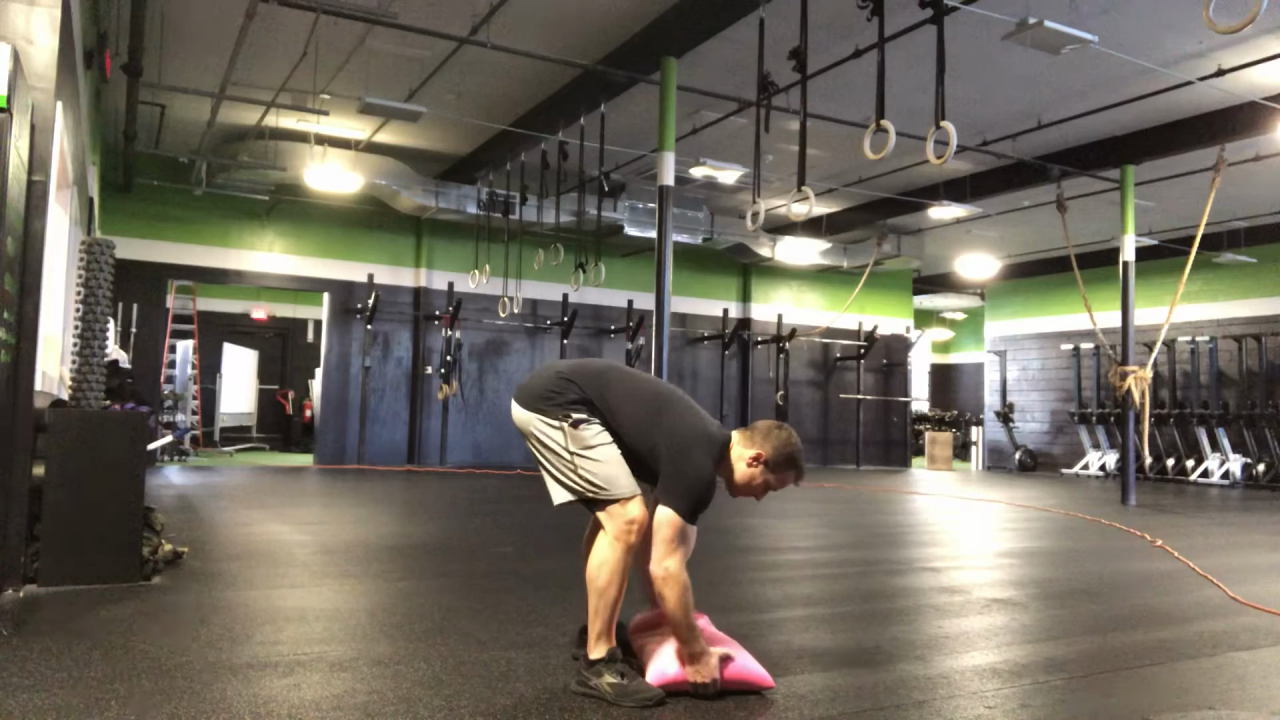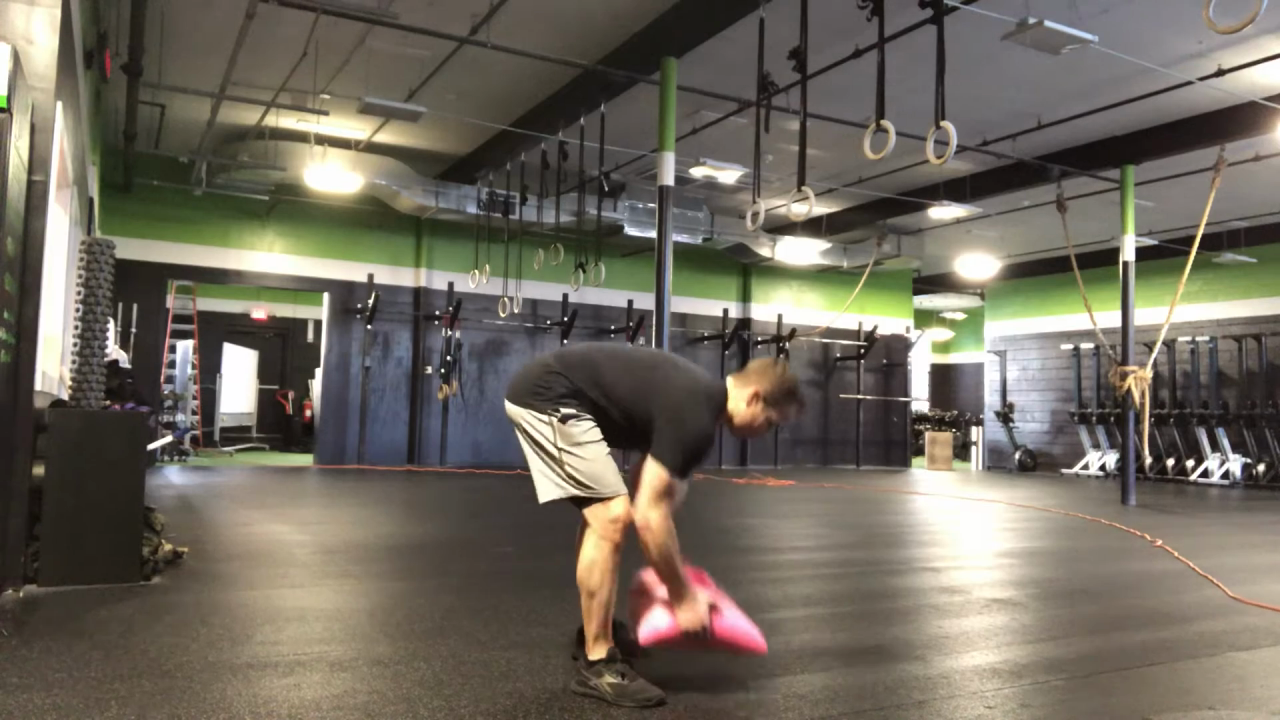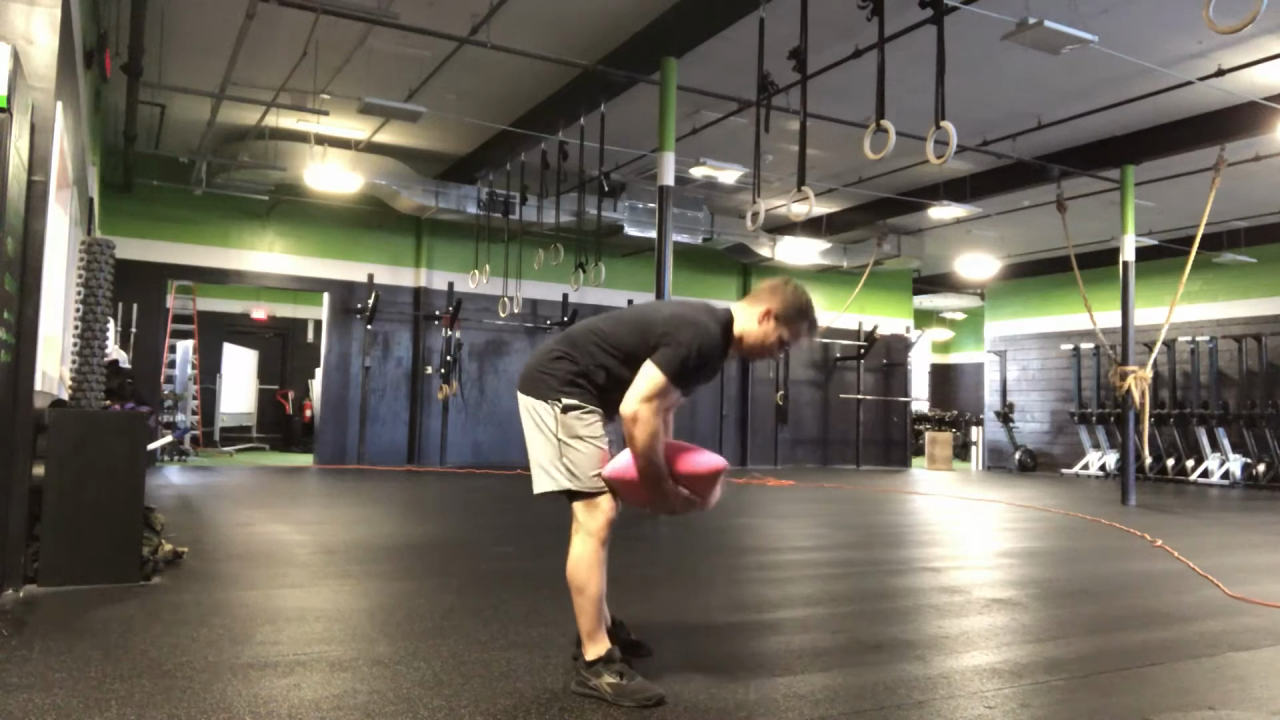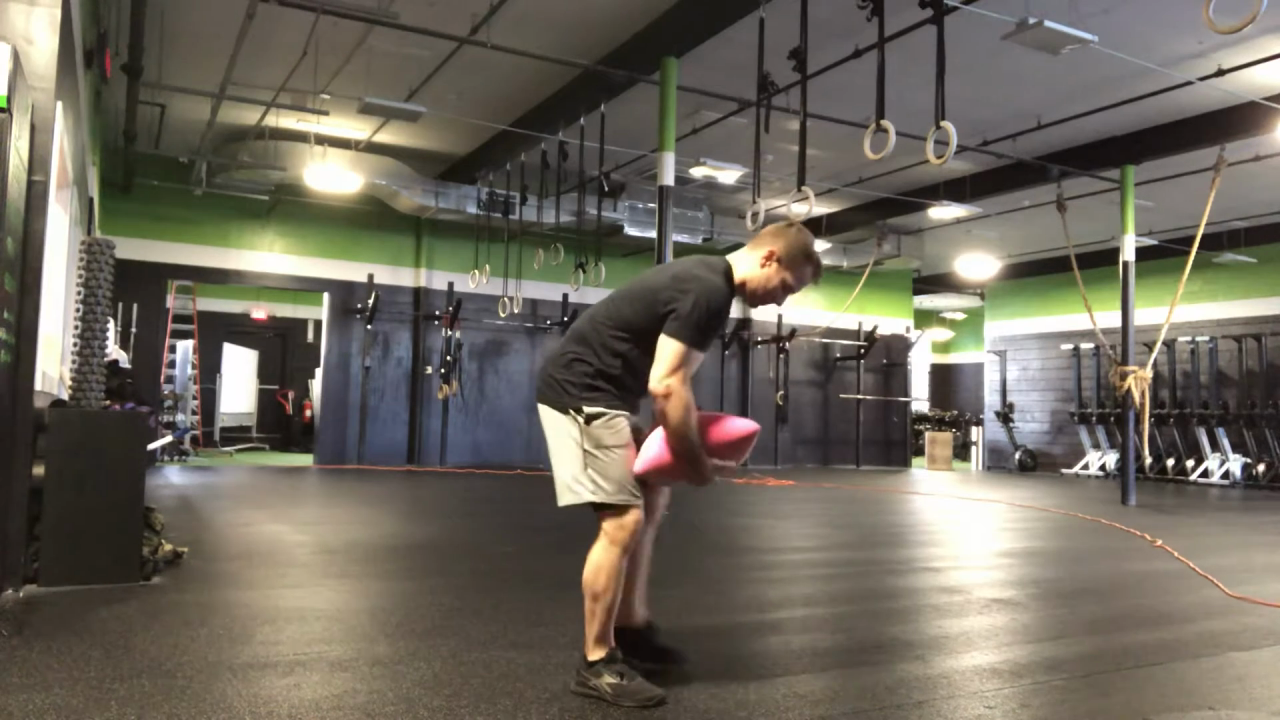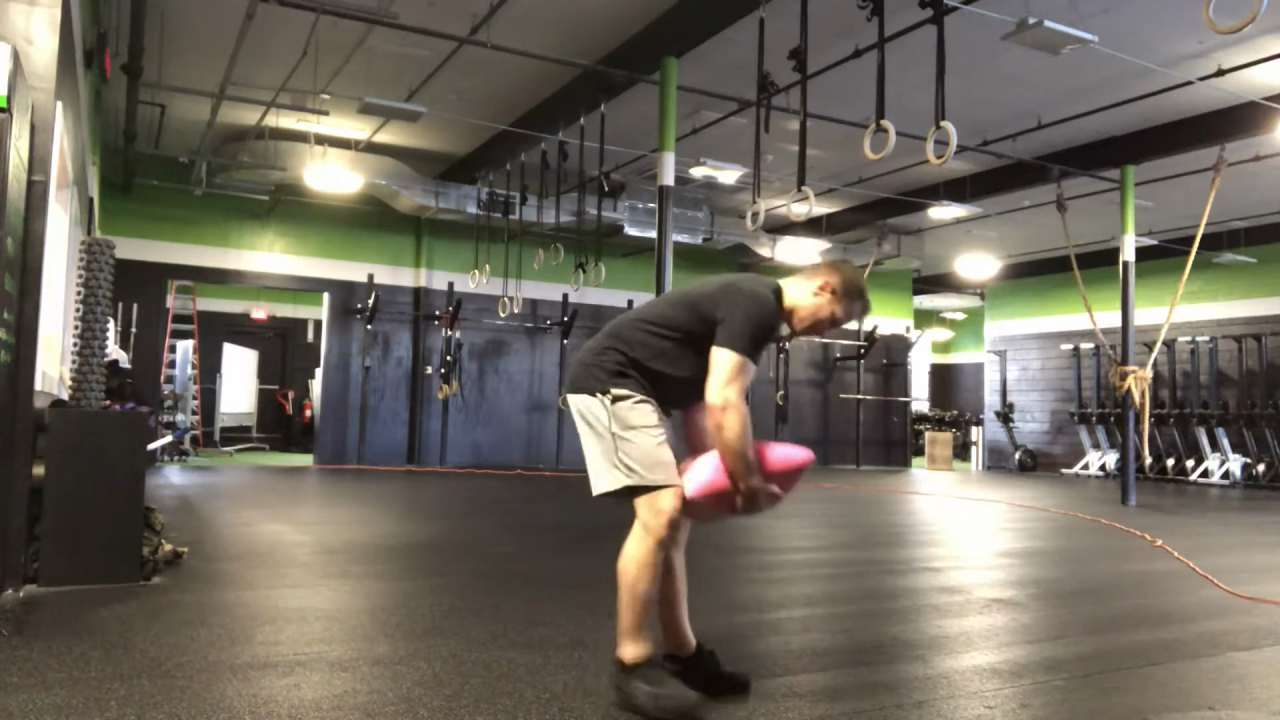
dt=0.4s
person 1, frame 1
left shoulder: (706, 441)
right shoulder: (697, 461)
left elbow: (654, 540)
right elbow: (665, 567)
left wrist: (661, 616)
right wrist: (697, 655)
left hip: (544, 395)
right hip: (553, 403)
left knee: (611, 515)
right knee: (626, 519)
left ankle: (597, 632)
right ankle: (597, 665)
person 1, frame 2
left shoulder: (699, 393)
right shoulder: (696, 414)
left elbow: (648, 498)
right elbow: (649, 515)
left wrist: (653, 569)
right wrist: (684, 601)
left hip: (543, 391)
right hip: (549, 397)
left knee: (599, 514)
right knee: (609, 517)
left ankle: (596, 632)
right ankle: (598, 664)
person 1, frame 3
left shoulder: (710, 336)
right shoulder: (700, 336)
left elbow: (659, 407)
right elbow: (638, 413)
left wrist: (662, 476)
right wrist: (665, 490)
left hip: (569, 388)
right hip: (559, 386)
left knee: (598, 511)
right knee: (595, 515)
left ankle: (599, 628)
right ankle: (596, 664)
person 1, frame 4
left shoulder: (707, 281)
right shoulder: (707, 290)
left elbow: (667, 379)
right elbow: (667, 387)
left wrist: (682, 452)
right wrist: (697, 463)
left hip: (597, 392)
right hip: (581, 391)
left knee: (650, 500)
right knee: (622, 523)
left ankle: (630, 629)
right ankle: (597, 665)
person 1, frame 5
left shoulder: (750, 303)
right shoulder: (757, 306)
left elbow: (699, 400)
right elbow: (724, 401)
right wrist: (749, 483)
left hip: (621, 387)
right hip: (608, 382)
left knee: (674, 516)
right knee: (660, 511)
left ankle: (684, 655)
right ankle: (633, 663)
